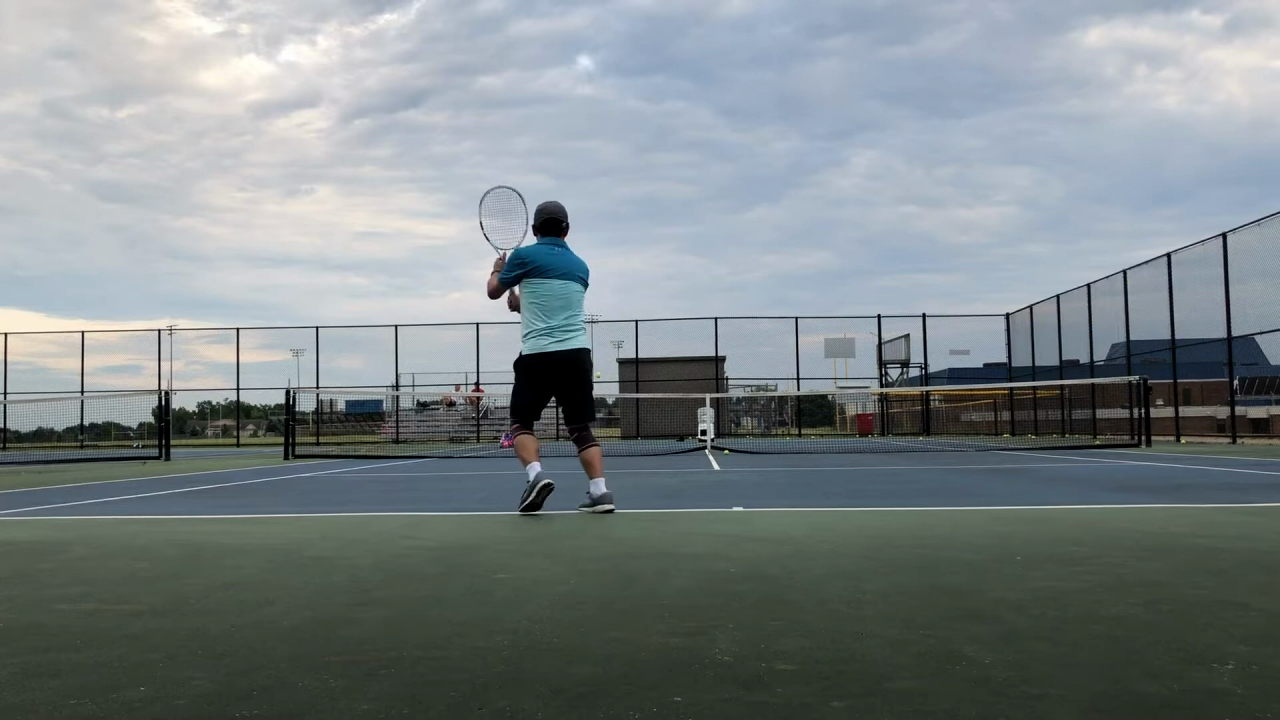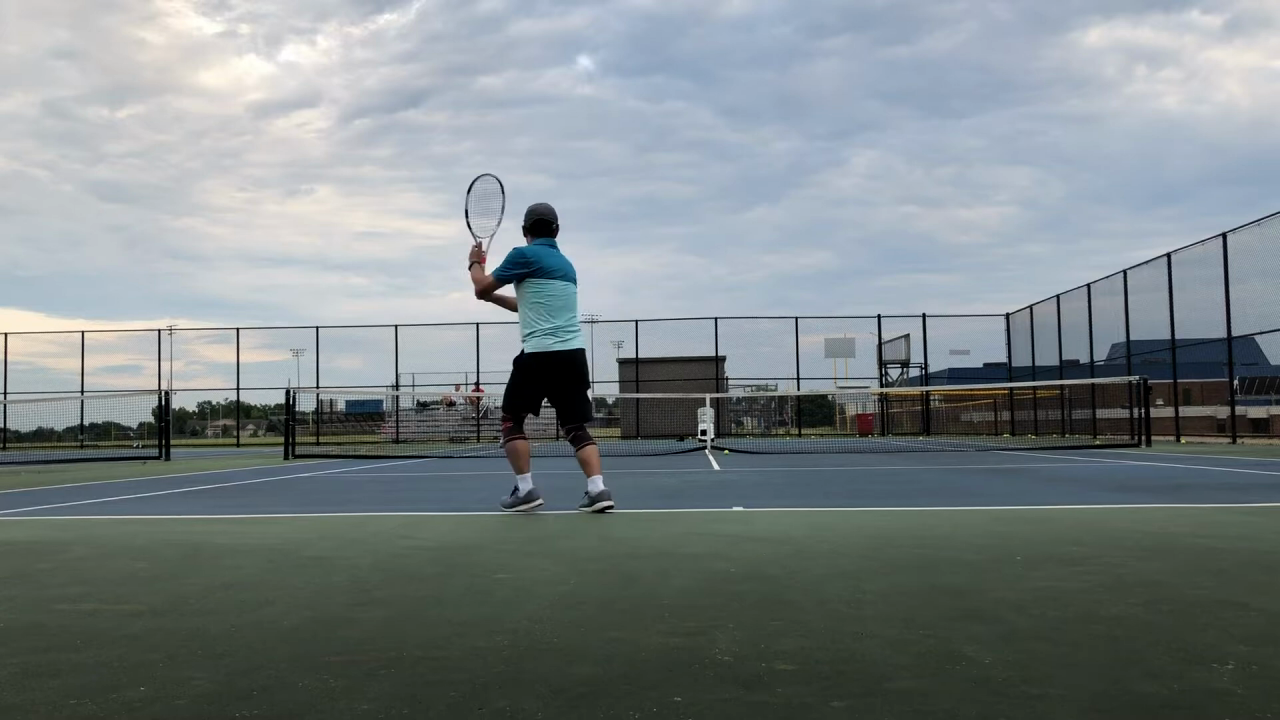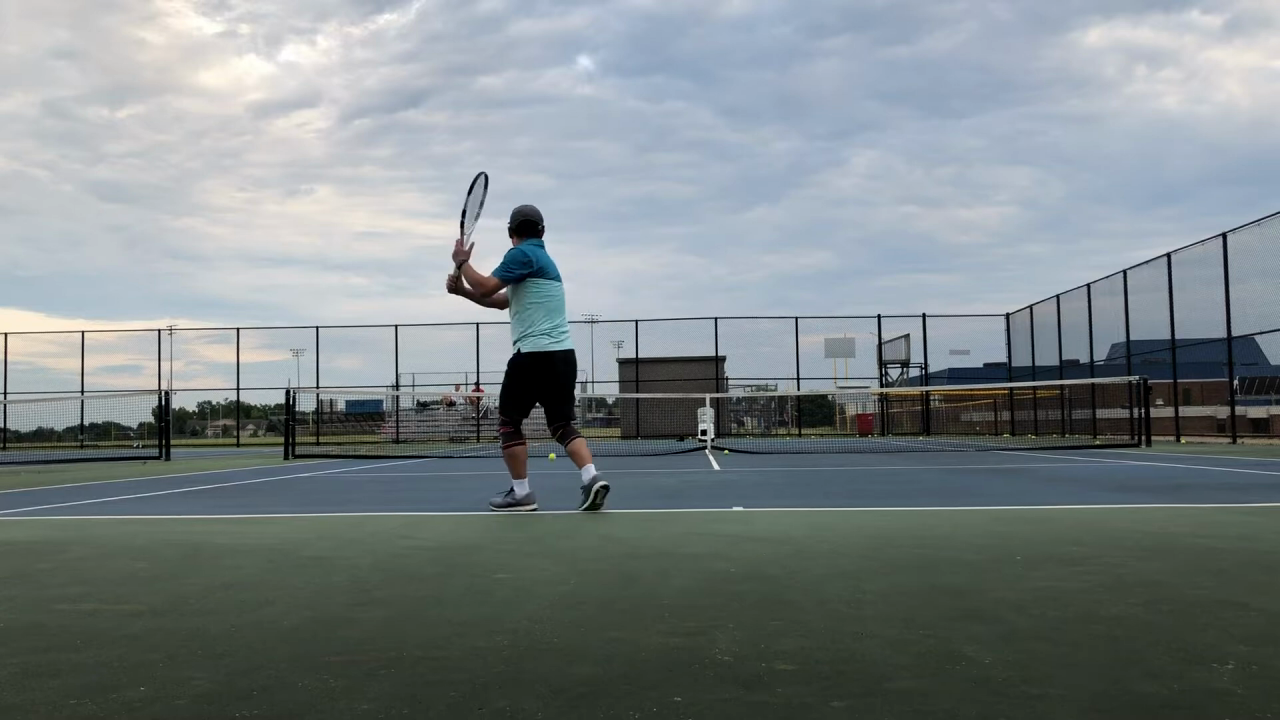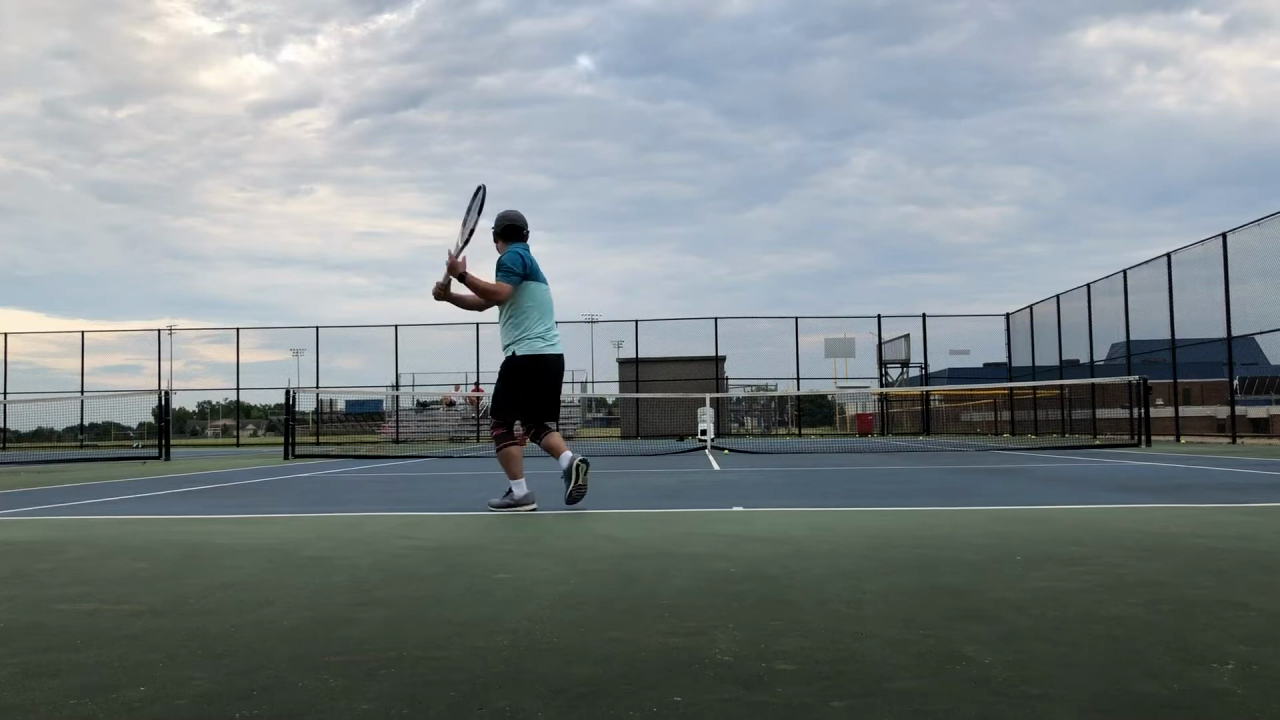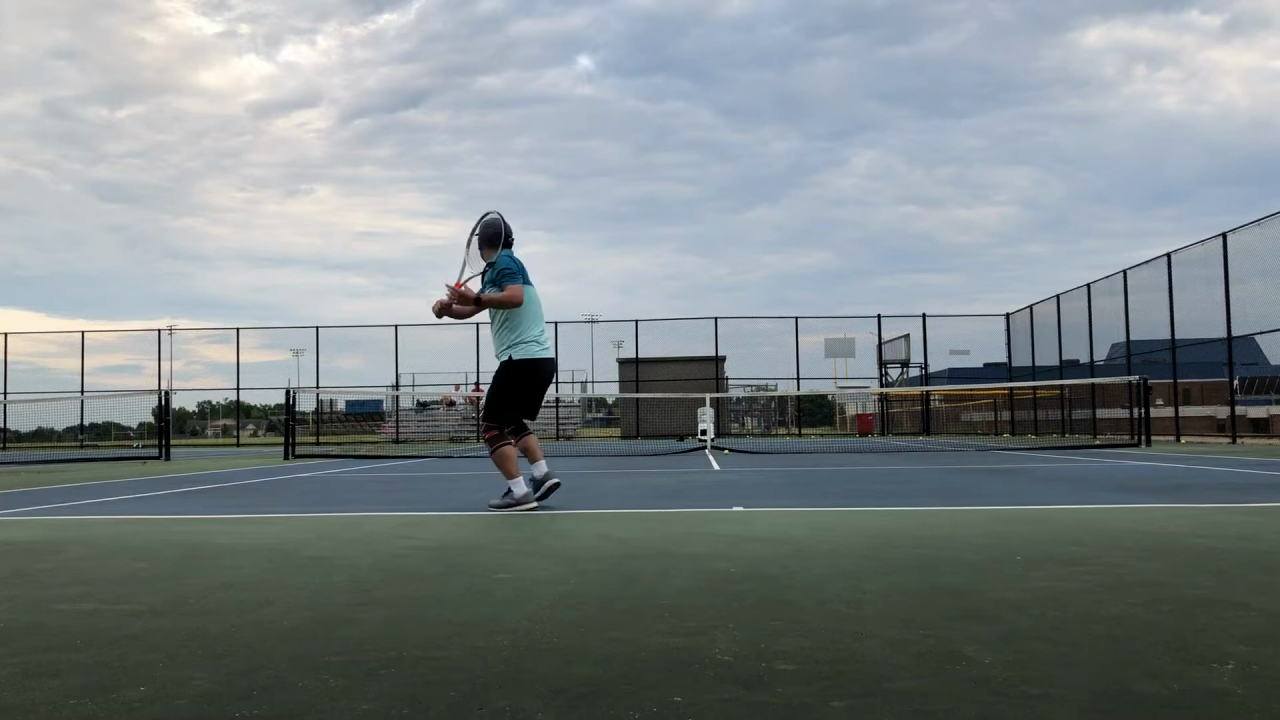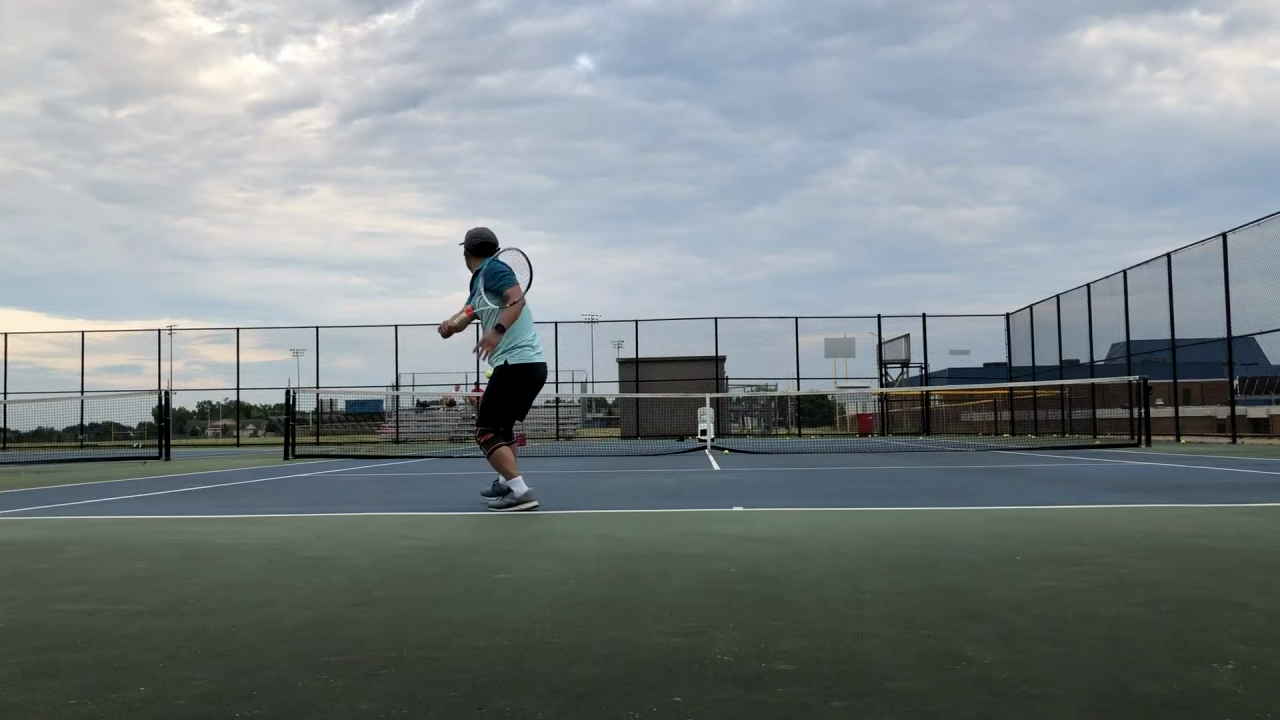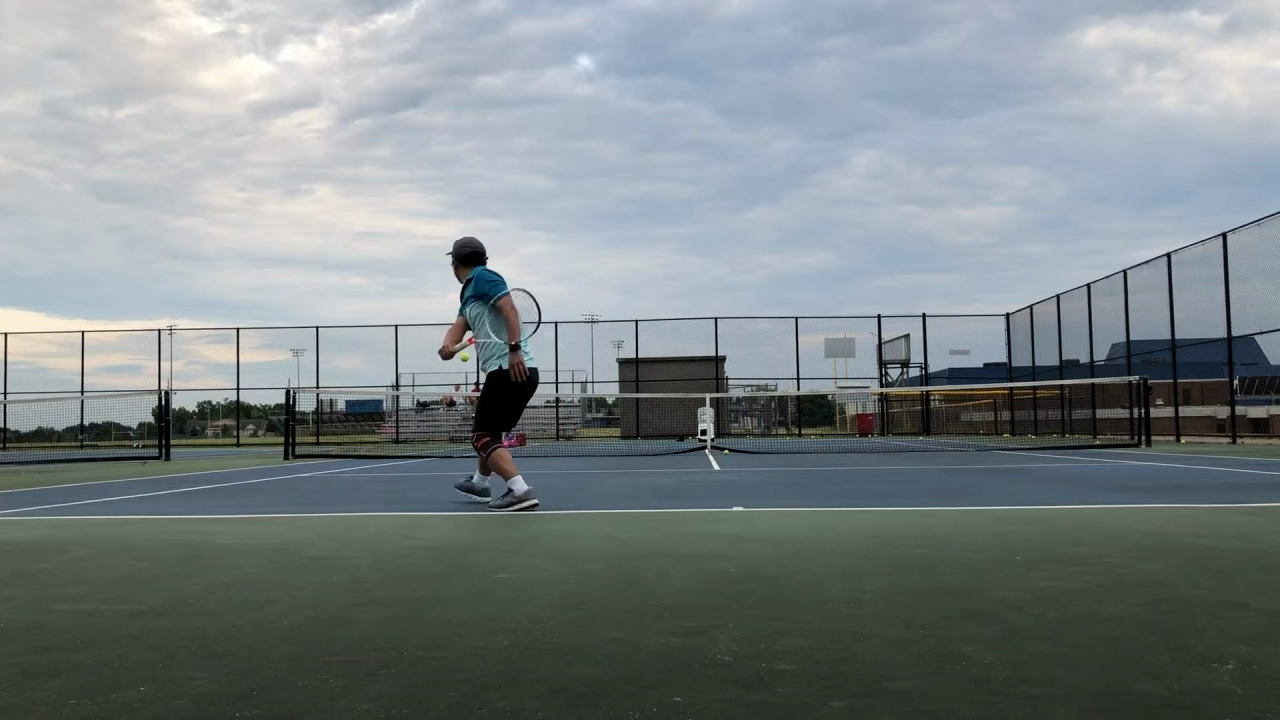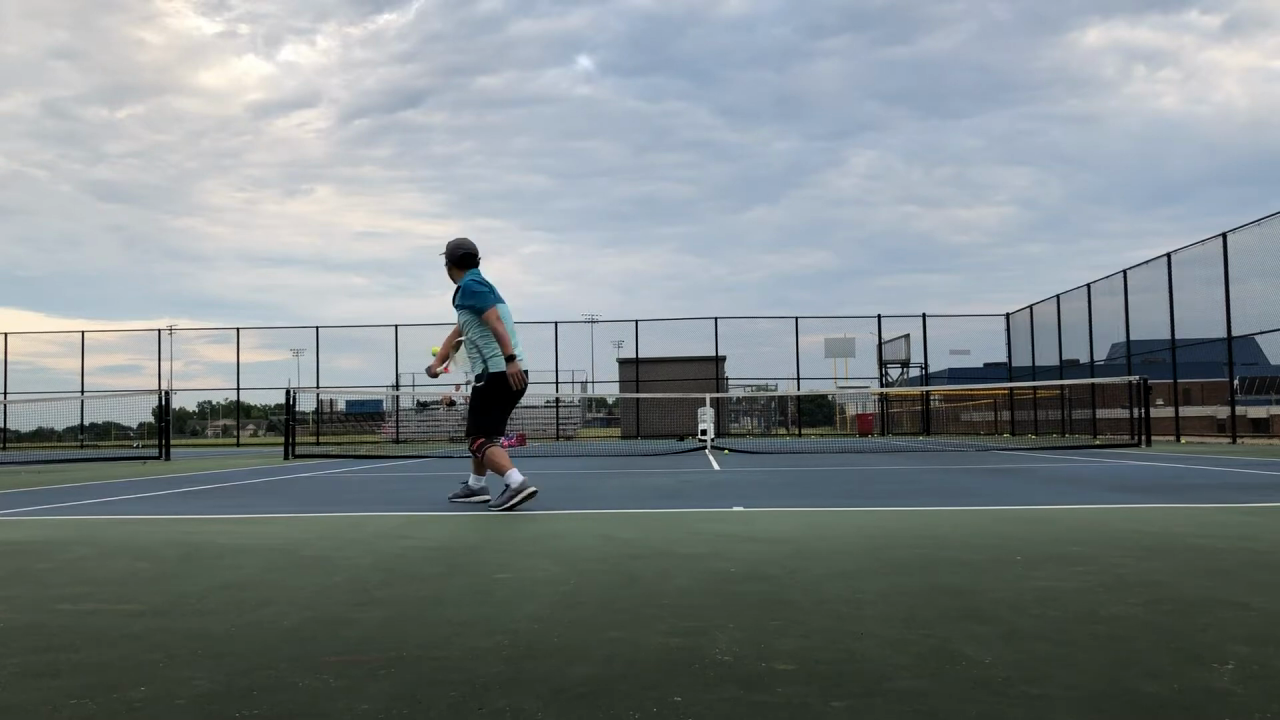
dt=0.1s
person 1, frame 1
left shoulder: (524, 256)
right shoulder: (580, 266)
left elbow: (493, 292)
left wrist: (497, 269)
left hip: (538, 356)
right hip: (577, 354)
left knee: (522, 423)
right knee: (580, 428)
left ankle: (536, 475)
right ankle: (600, 491)
person 1, frame 2
left shoulder: (524, 254)
right shoulder: (564, 263)
left elbow: (486, 285)
left wrist: (476, 264)
right wrist: (492, 298)
left hip: (540, 354)
right hip: (573, 353)
left knee: (512, 419)
right knee: (576, 427)
left ankle: (525, 490)
right ankle: (598, 490)
person 1, frame 3
left shoulder: (521, 255)
right shoulder: (544, 260)
left elbow: (488, 287)
right elbow: (501, 300)
left wrist: (461, 262)
right wrist: (461, 289)
left hip: (534, 354)
right hip: (563, 354)
left knee: (509, 423)
right knee: (563, 425)
left ankle: (521, 493)
right ankle: (591, 477)
person 1, frame 4
left shoulder: (513, 257)
right shoulder: (521, 261)
left elbow: (499, 295)
right elbow: (484, 301)
left wrist: (463, 275)
right wrist: (448, 293)
left hip: (527, 357)
right hip: (550, 356)
left knee: (501, 424)
right knee: (537, 424)
left ankle: (520, 493)
right ankle: (569, 461)
person 1, frame 5
left shoulder: (505, 263)
right shoulder: (498, 270)
left elbow: (516, 297)
right elbow: (469, 309)
left wrist: (476, 297)
right wrist: (446, 306)
left hip: (521, 361)
right hip: (542, 361)
left knee: (493, 427)
right knee: (514, 422)
left ankle: (519, 492)
right ankle: (542, 475)
person 1, frame 6
left shoulder: (493, 269)
right shoulder: (480, 282)
left elbow: (516, 299)
right elbow: (465, 316)
left wrist: (496, 332)
right wrist: (450, 326)
left hip: (517, 365)
right hip: (530, 365)
left knee: (487, 431)
right knee: (501, 425)
left ankle: (519, 492)
right ankle: (507, 482)
person 1, frame 7
left shoulder: (483, 278)
right shoulder: (471, 292)
left elbow: (510, 309)
right elbow: (459, 326)
left wrist: (514, 349)
right wrist: (449, 344)
left hip: (510, 371)
right hip: (518, 373)
left knee: (483, 436)
right knee: (491, 427)
left ankle: (520, 491)
right ankle: (480, 483)
person 1, frame 8
left shoulder: (468, 287)
right shoulder: (478, 284)
left elbow: (496, 322)
right elbow: (457, 332)
left wrist: (511, 359)
right wrist: (438, 360)
left hip: (496, 375)
right hip: (511, 375)
left knee: (482, 439)
right knee: (486, 430)
left ankle: (517, 483)
right ankle: (476, 484)
